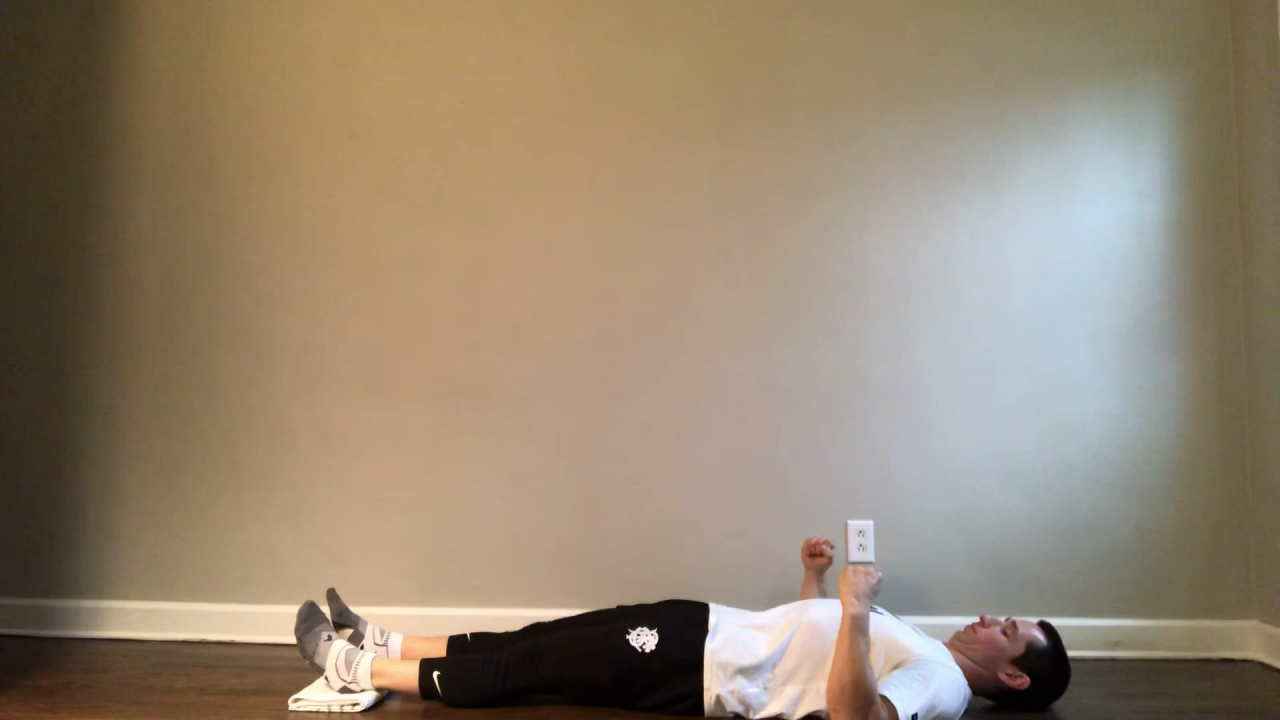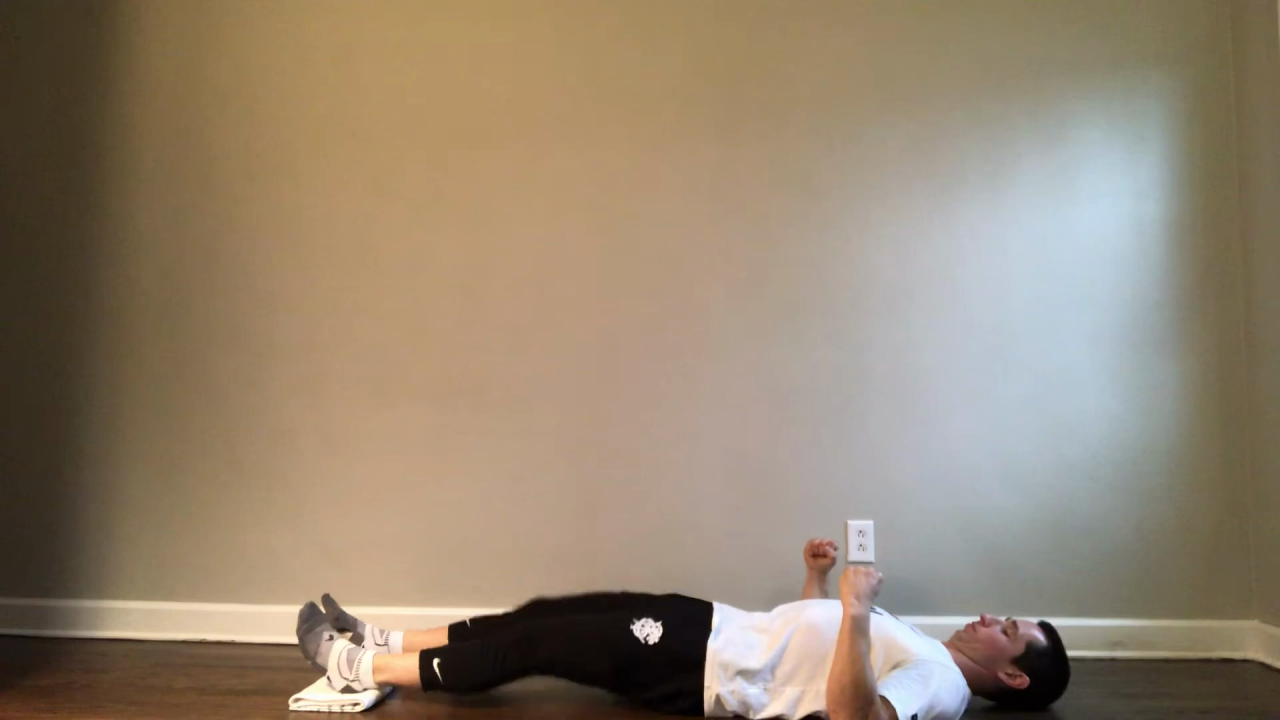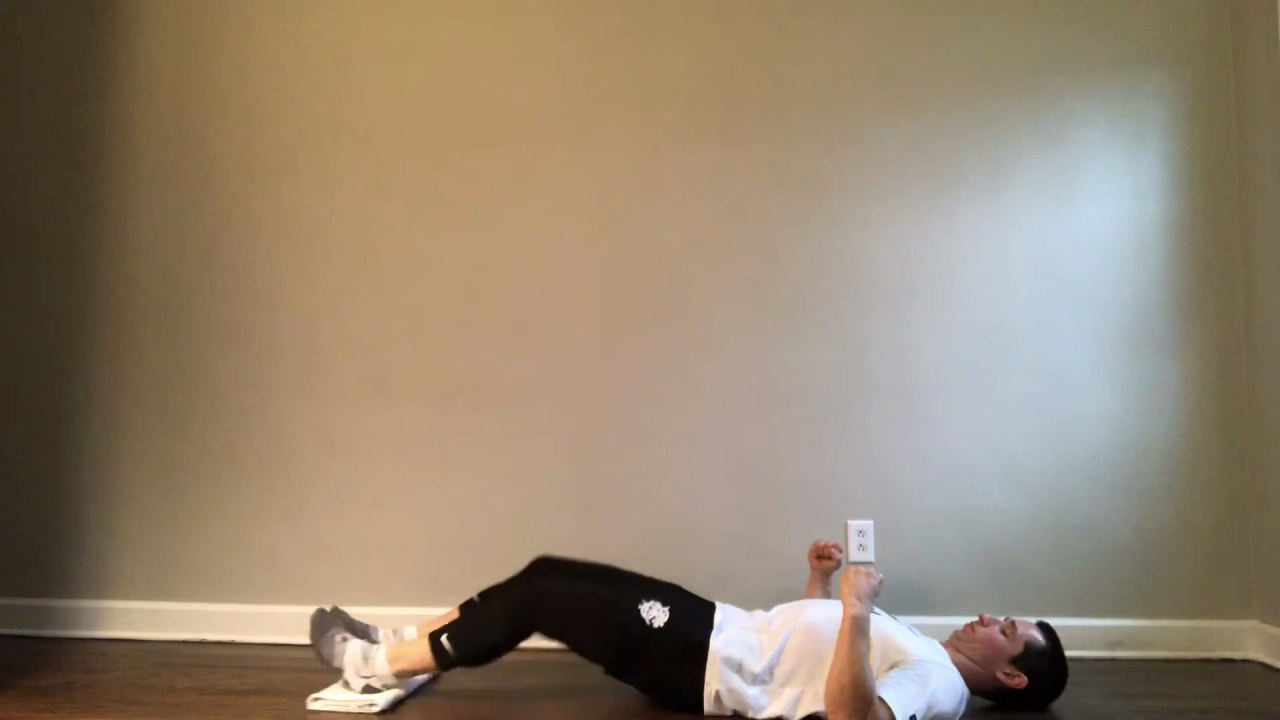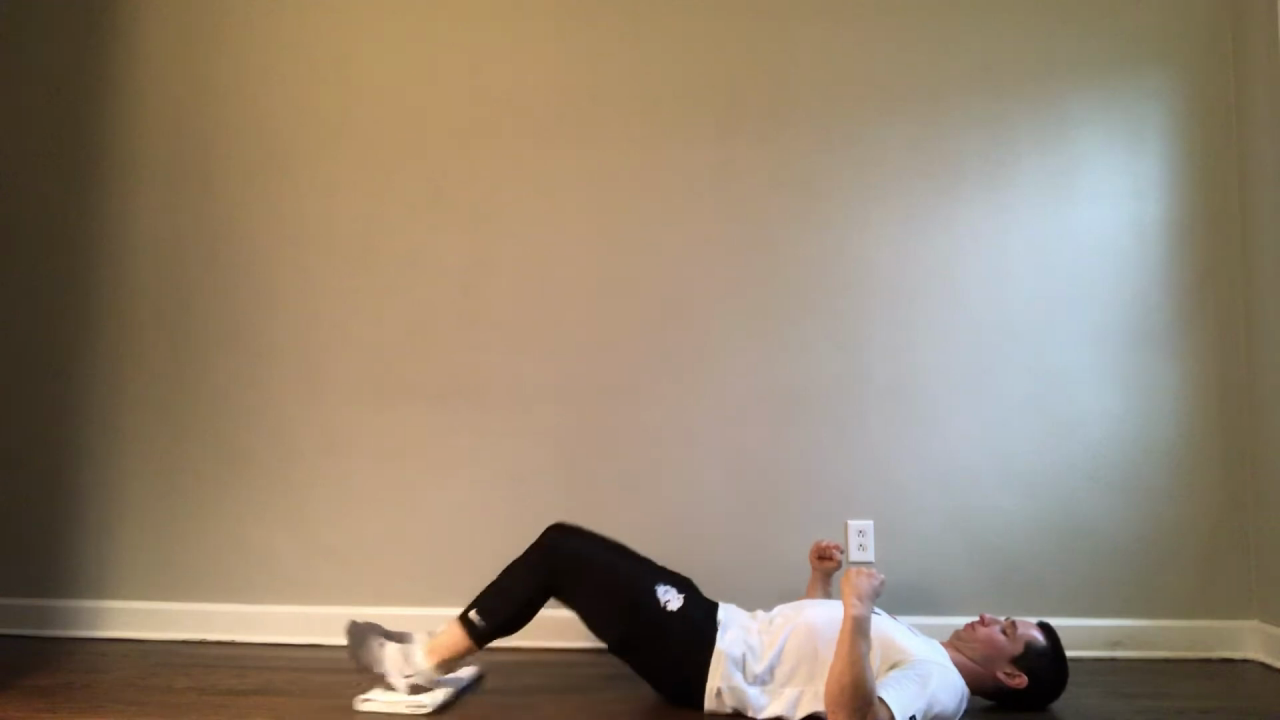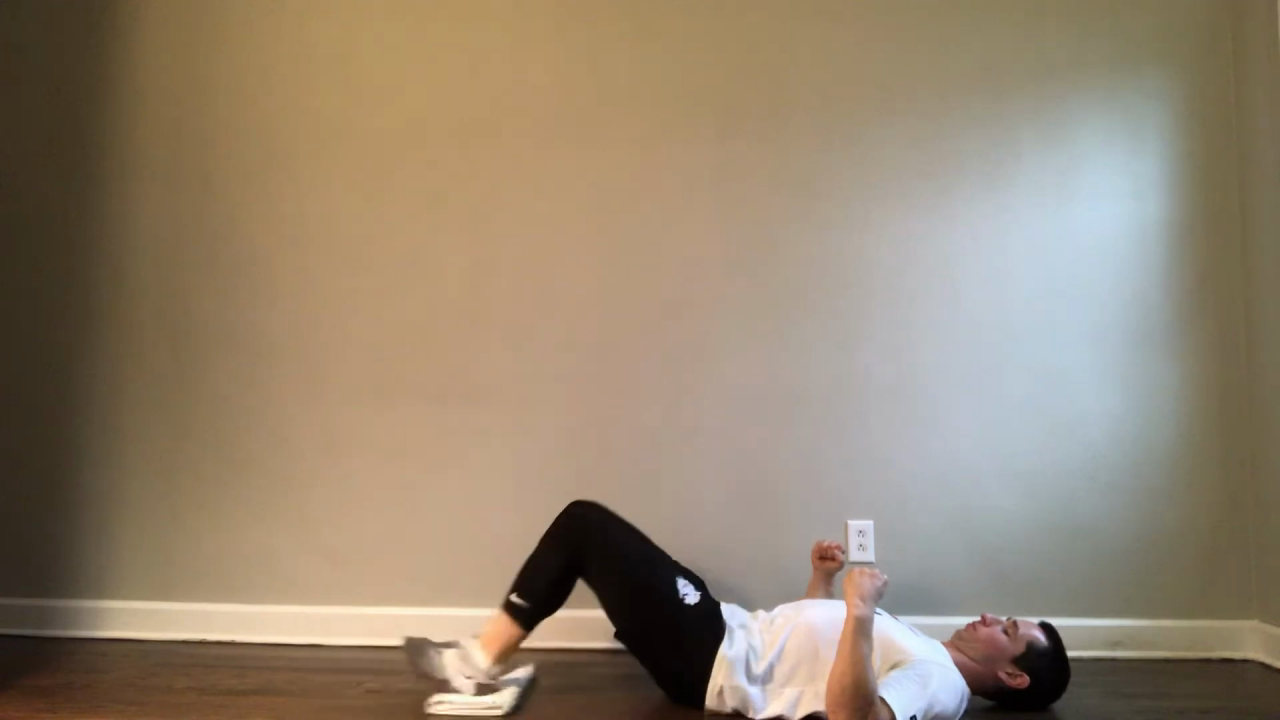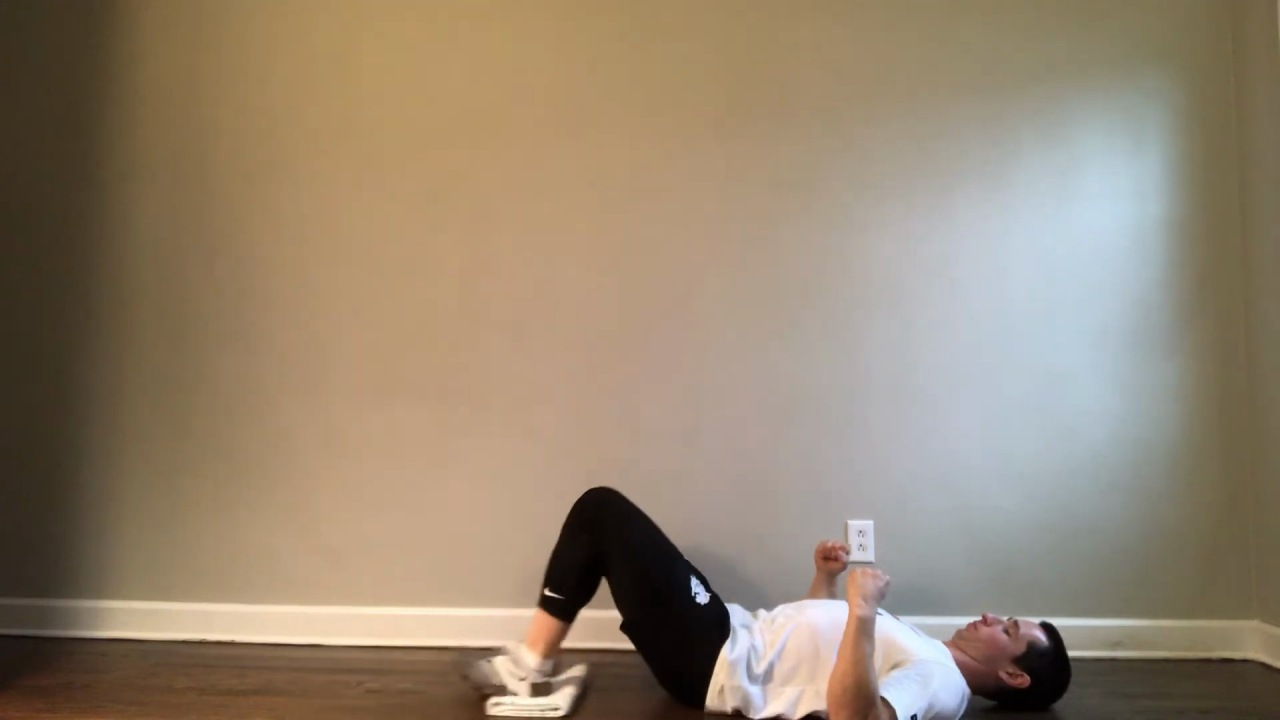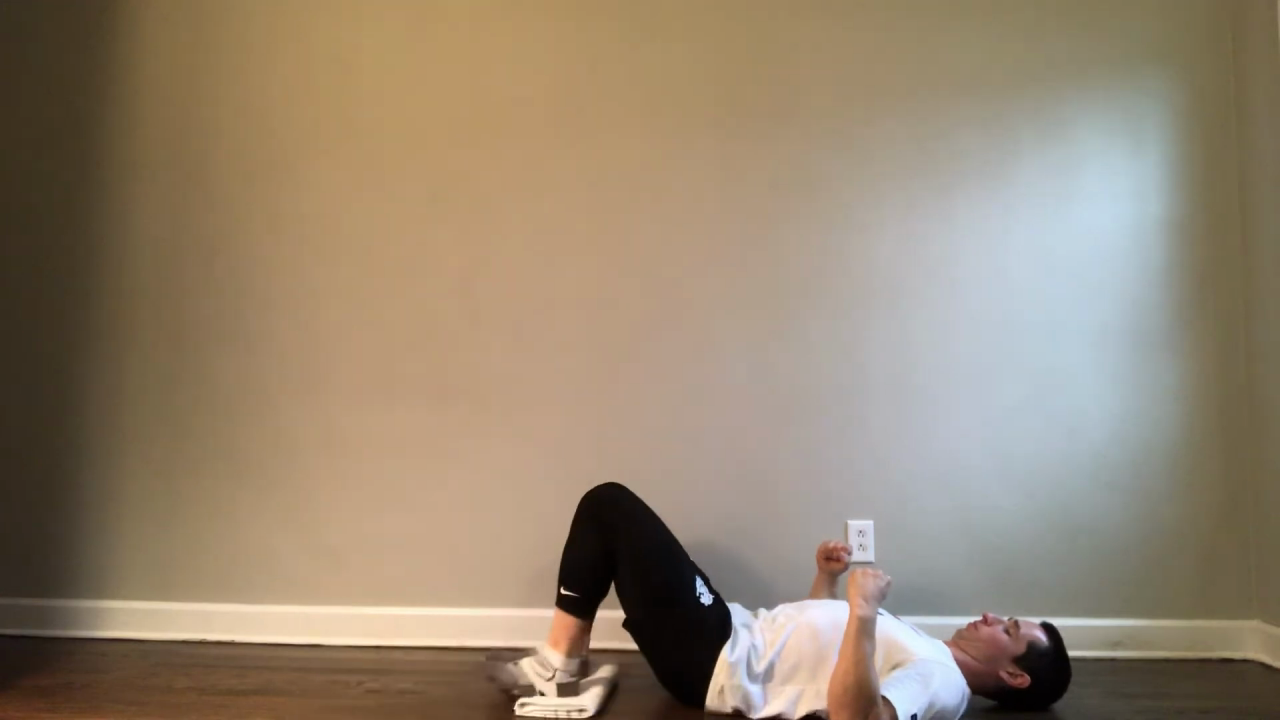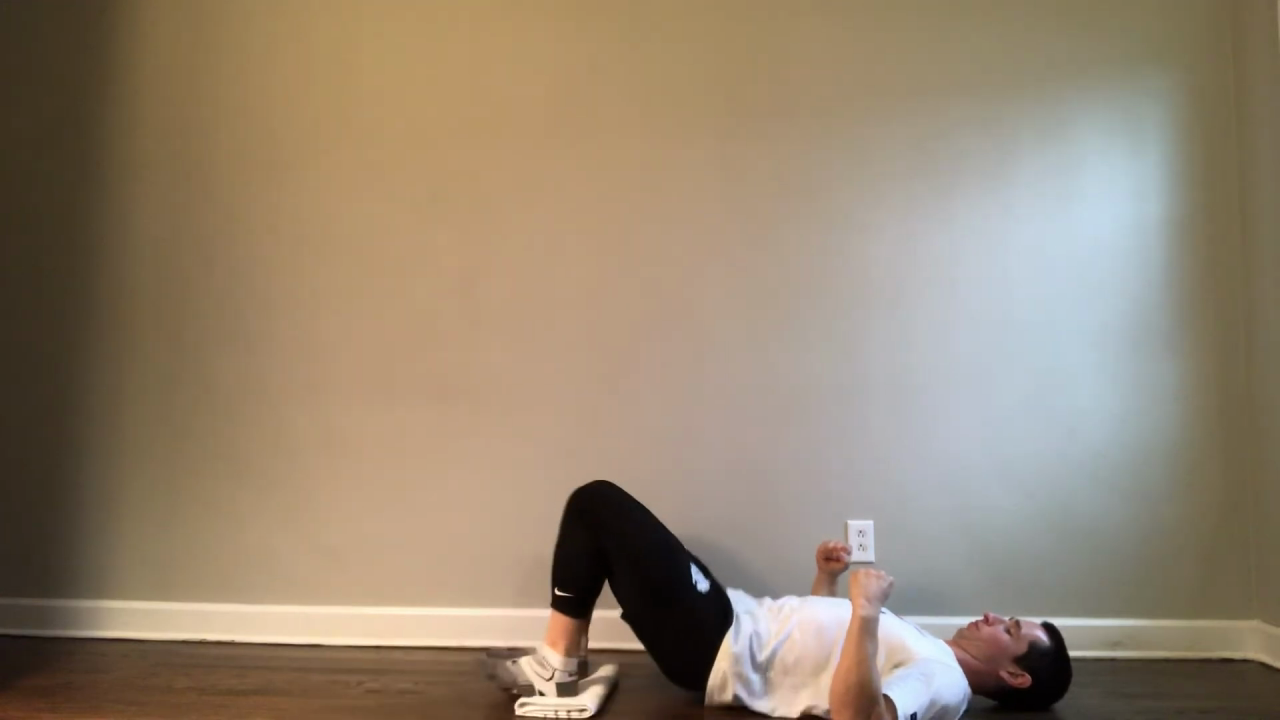
dt=0.2s
person 1, frame 1
right shoulder: (922, 651)
left wrist: (854, 609)
right wrist: (816, 578)
right hip: (714, 630)
right knee: (539, 640)
right ankle: (382, 645)
person 1, frame 2
right shoulder: (925, 654)
left wrist: (856, 610)
right wrist: (818, 578)
right hip: (713, 629)
left knee: (531, 645)
right knee: (540, 617)
right ankle: (382, 645)
person 1, frame 3
right shoulder: (926, 656)
left wrist: (855, 609)
right wrist: (822, 579)
right hip: (716, 627)
left knee: (538, 595)
right knee: (548, 575)
right ankle: (397, 645)
person 1, frame 4
right shoulder: (926, 654)
left wrist: (858, 611)
right wrist: (822, 580)
right hip: (723, 630)
left knee: (561, 551)
right knee: (567, 546)
left ankle: (423, 661)
right ankle: (432, 653)
person 1, frame 5
right shoulder: (925, 655)
left wrist: (860, 612)
right wrist: (824, 580)
left hip: (714, 663)
right hip: (730, 631)
left knee: (583, 523)
right knee: (586, 526)
left ankle: (480, 663)
right ankle: (483, 659)
person 1, frame 6
right shoulder: (927, 655)
left wrist: (862, 612)
right wrist: (827, 580)
left hip: (715, 665)
right hip: (731, 636)
left knee: (601, 509)
right knee: (603, 513)
left ankle: (533, 664)
right ankle: (534, 662)
person 1, frame 7
right shoulder: (928, 657)
left wrist: (863, 611)
right wrist: (828, 581)
left hip: (717, 666)
right hip: (735, 635)
left knee: (608, 505)
right knee: (610, 509)
left ankle: (557, 668)
right ankle: (560, 664)
person 1, frame 8
right shoulder: (929, 658)
left wrist: (865, 612)
right wrist: (827, 580)
left hip: (720, 650)
right hip: (736, 625)
left knee: (594, 503)
right knee: (600, 505)
left ankle: (554, 669)
right ankle: (557, 664)
